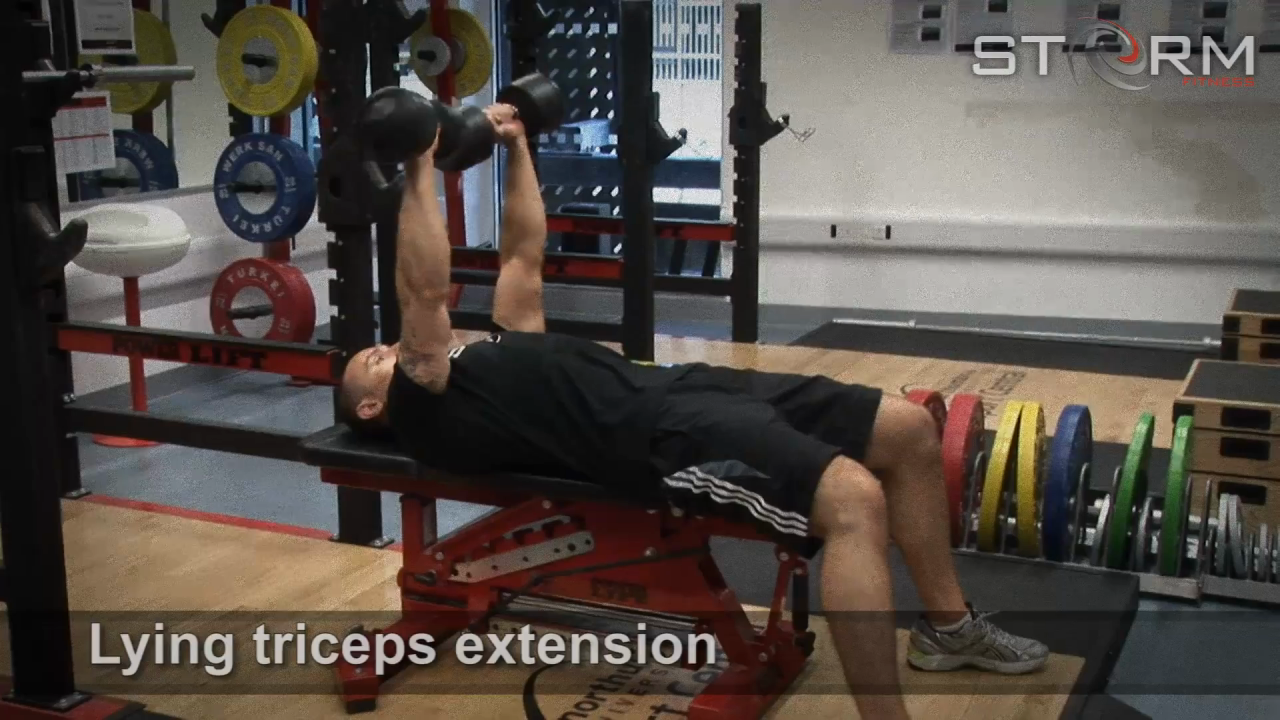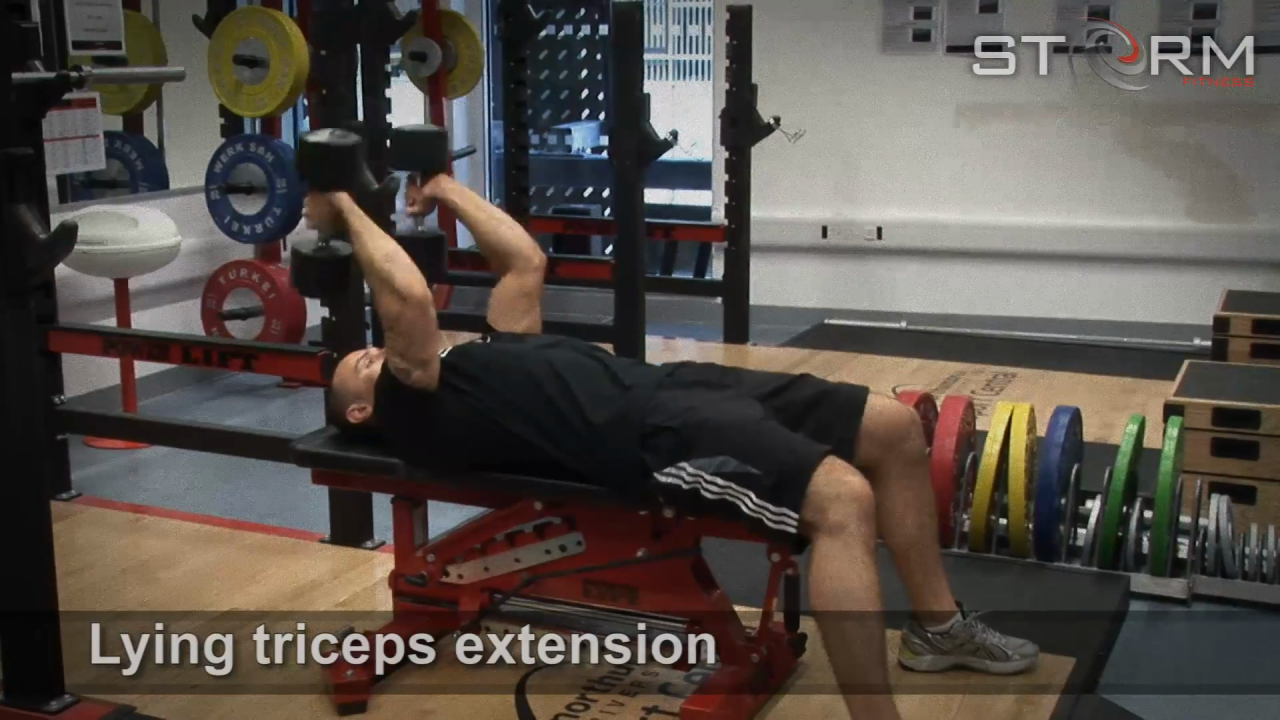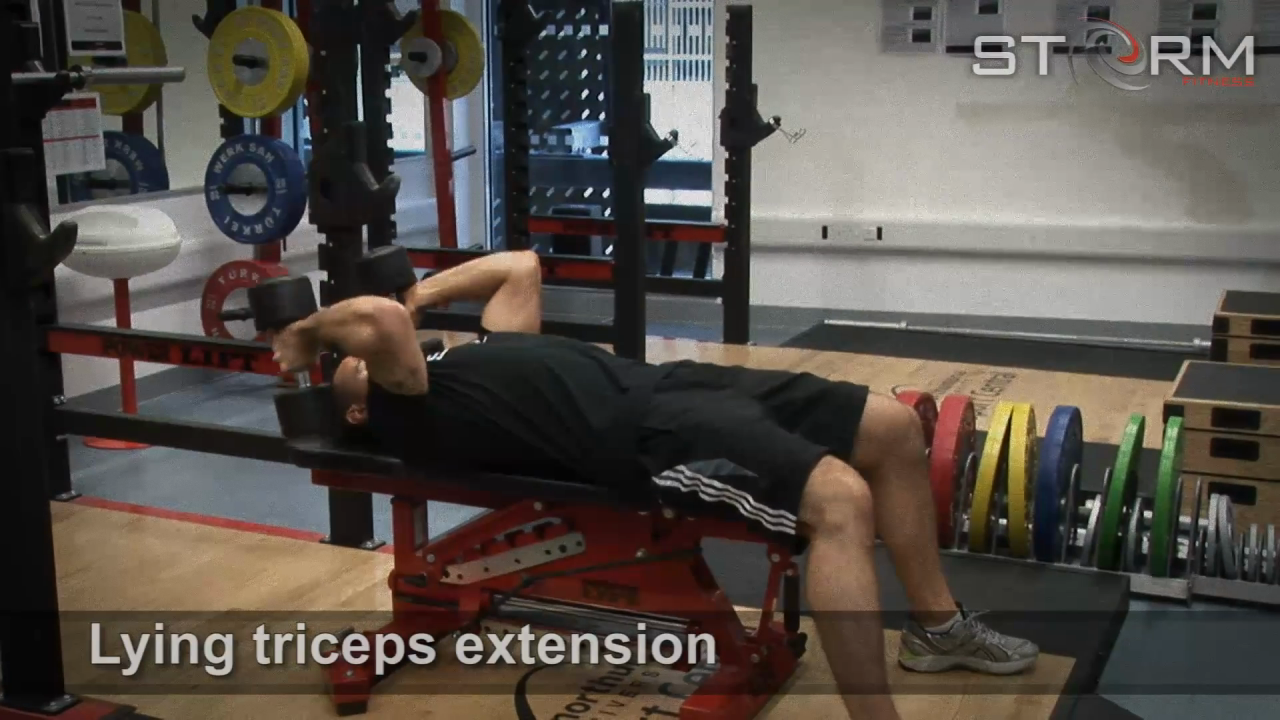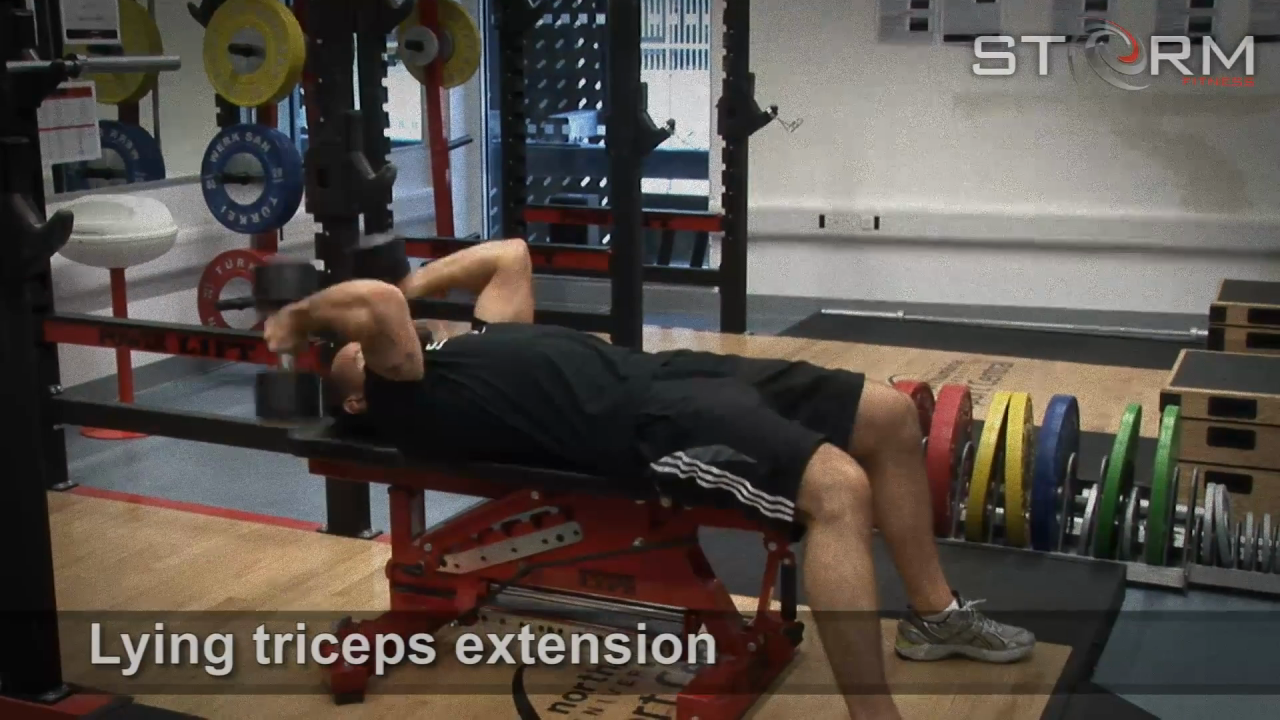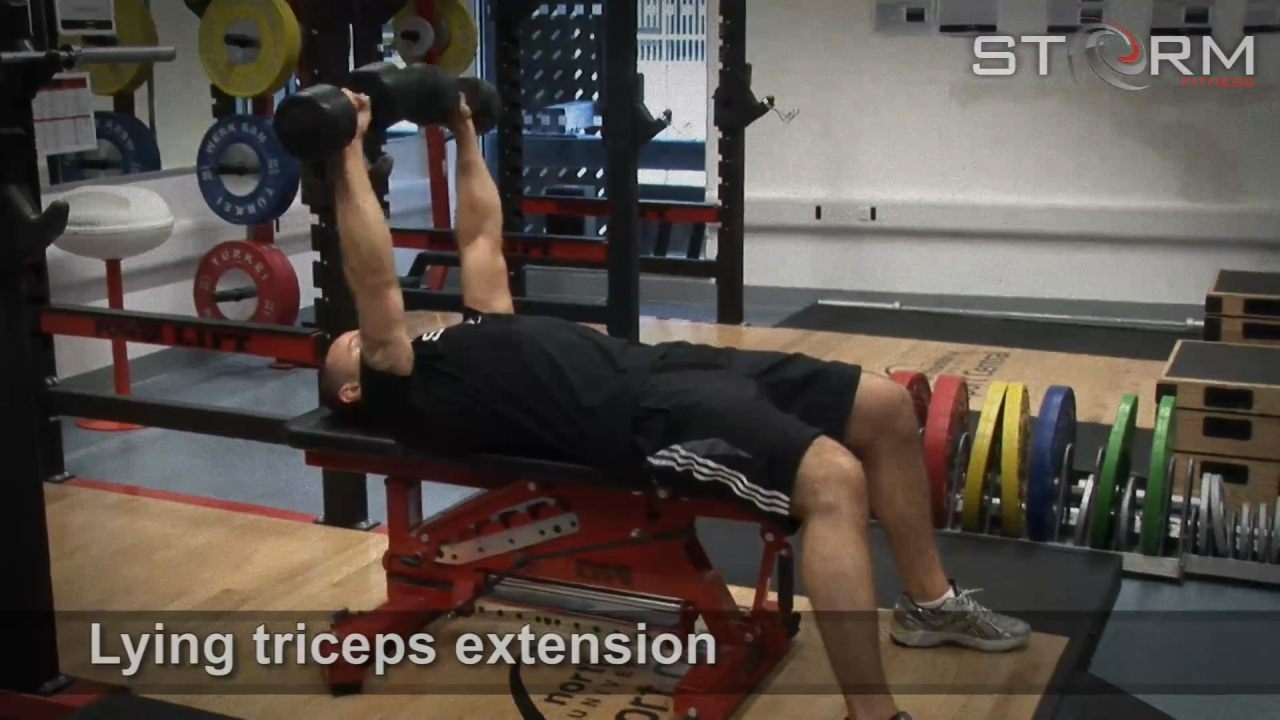
dt=1s
person 1, frame 1
left shoulder: (489, 353)
right shoulder: (430, 412)
left elbow: (522, 257)
right elbow: (426, 294)
left wrist: (517, 147)
right wrist: (421, 167)
left hip: (684, 384)
right hip: (661, 435)
left knee: (909, 430)
right knee: (853, 500)
left ankle: (948, 623)
person 1, frame 2
left shoulder: (477, 357)
right shoulder: (415, 413)
left elbow: (525, 264)
right elbow: (409, 299)
left wrist: (448, 190)
right wrist: (346, 212)
left hip: (669, 383)
right hip: (648, 433)
left knee: (895, 429)
right knee: (843, 500)
left ankle: (938, 623)
person 1, frame 3
left shoulder: (465, 361)
right shoulder: (410, 415)
left elbow: (522, 267)
right elbow: (383, 322)
left wrist: (425, 288)
right wrist: (309, 330)
left hip: (665, 384)
right hip: (645, 436)
left knee: (894, 429)
right knee: (841, 502)
left ankle: (937, 625)
person 1, frame 4
left shoulder: (463, 349)
right shoulder: (408, 400)
left elbow: (511, 255)
right elbow: (373, 303)
left wrist: (412, 285)
right wrist: (297, 317)
left hip: (664, 372)
right hip: (644, 423)
left knee: (891, 416)
right knee: (839, 489)
left ankle: (934, 613)
person 1, frame 5
left shoulder: (468, 336)
right shoulder: (408, 392)
left elbow: (482, 240)
right elbow: (374, 281)
left wrist: (463, 132)
right wrist: (348, 154)
left hip: (663, 364)
right hip: (642, 416)
left knee: (888, 408)
right knee: (833, 479)
left ankle: (930, 601)
